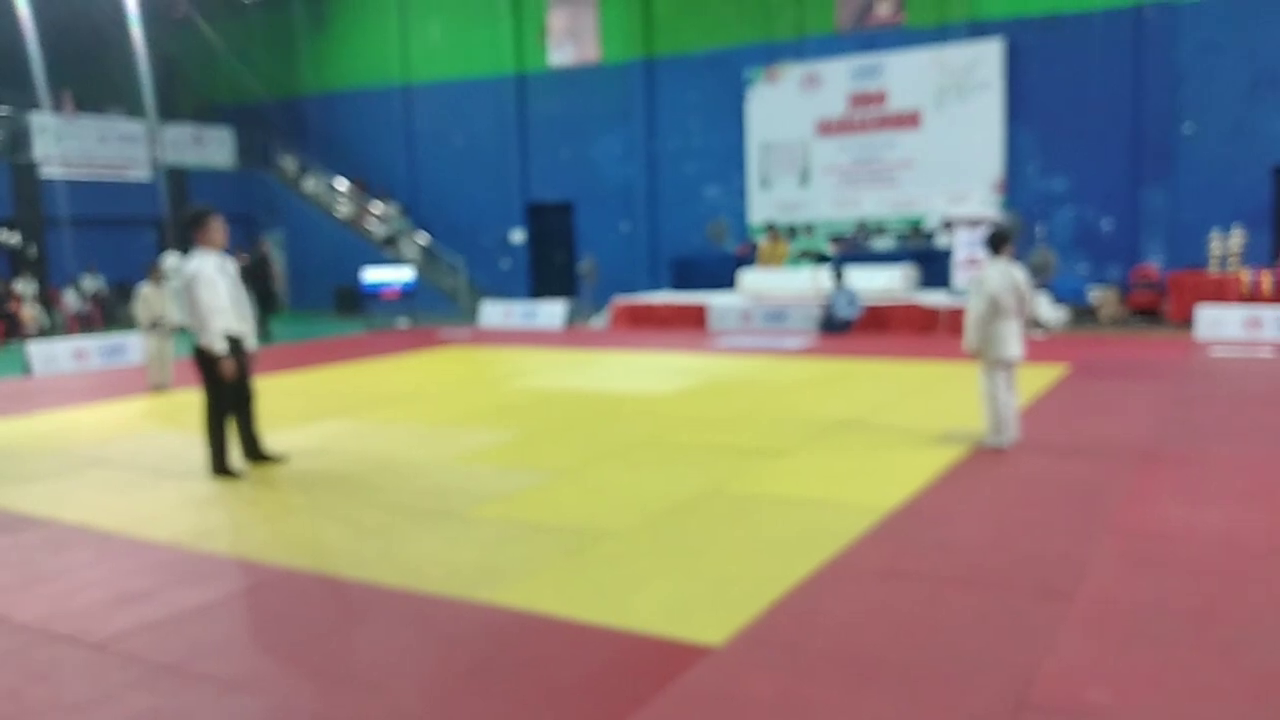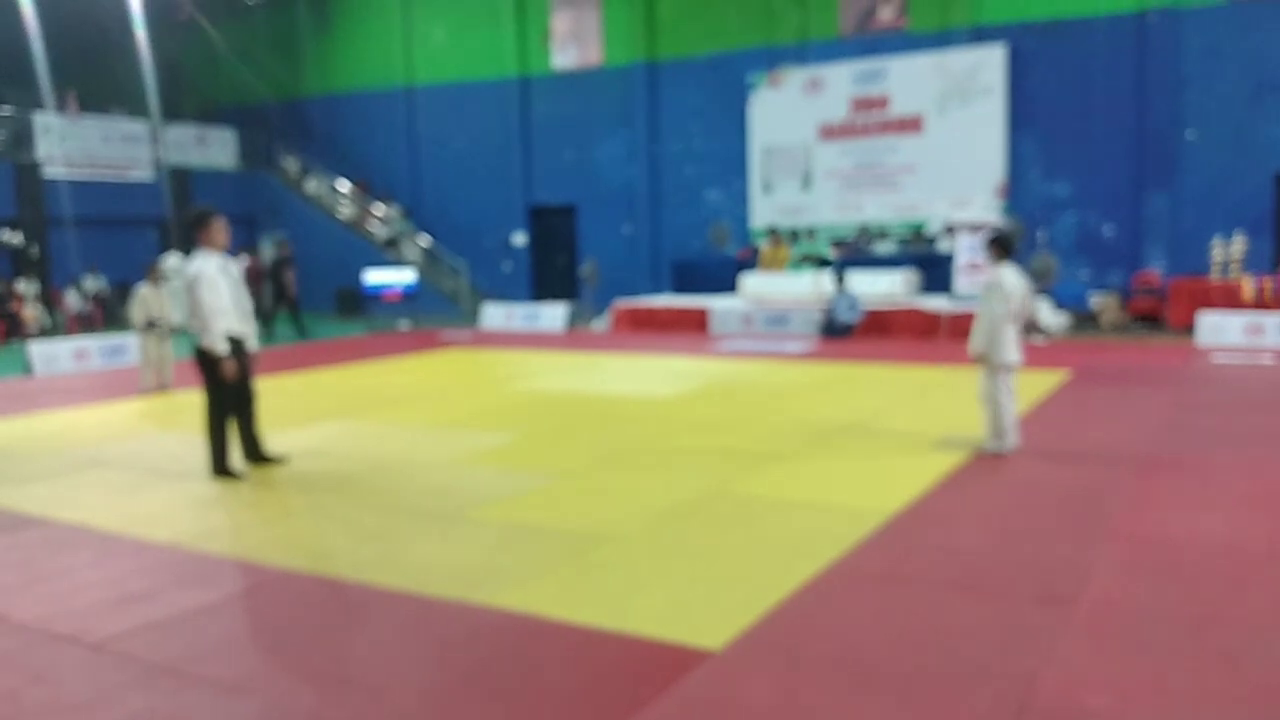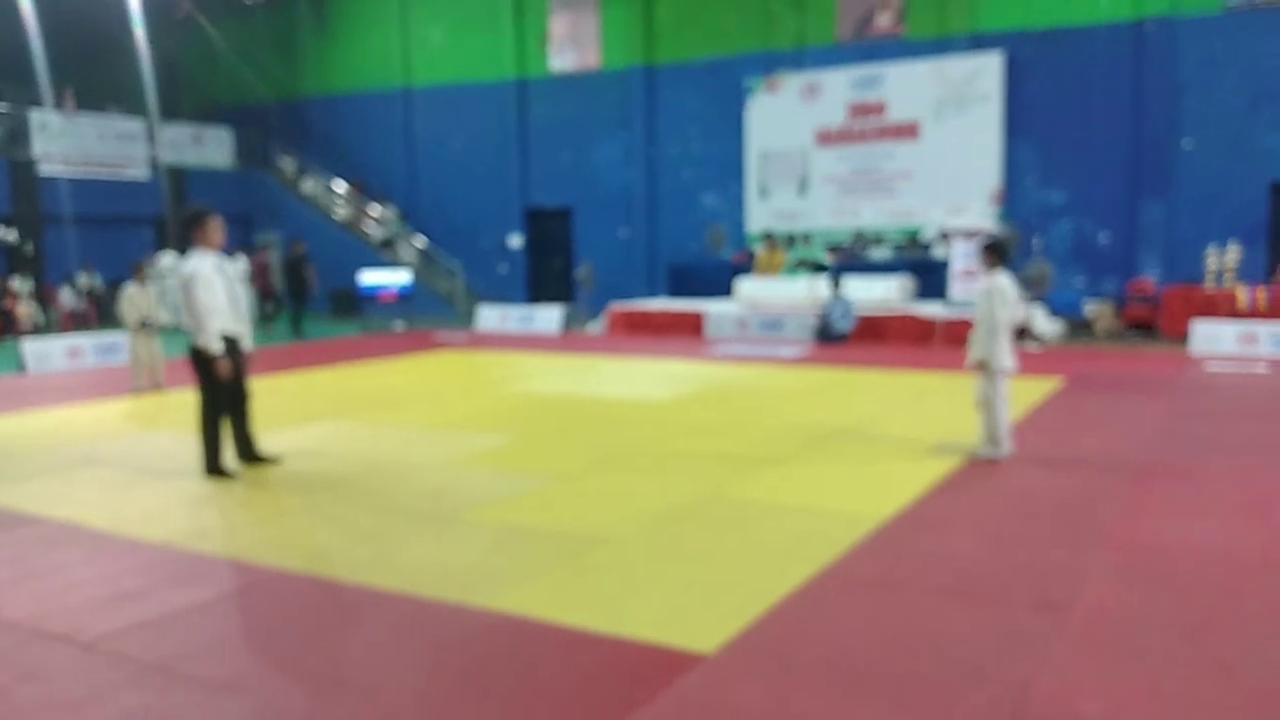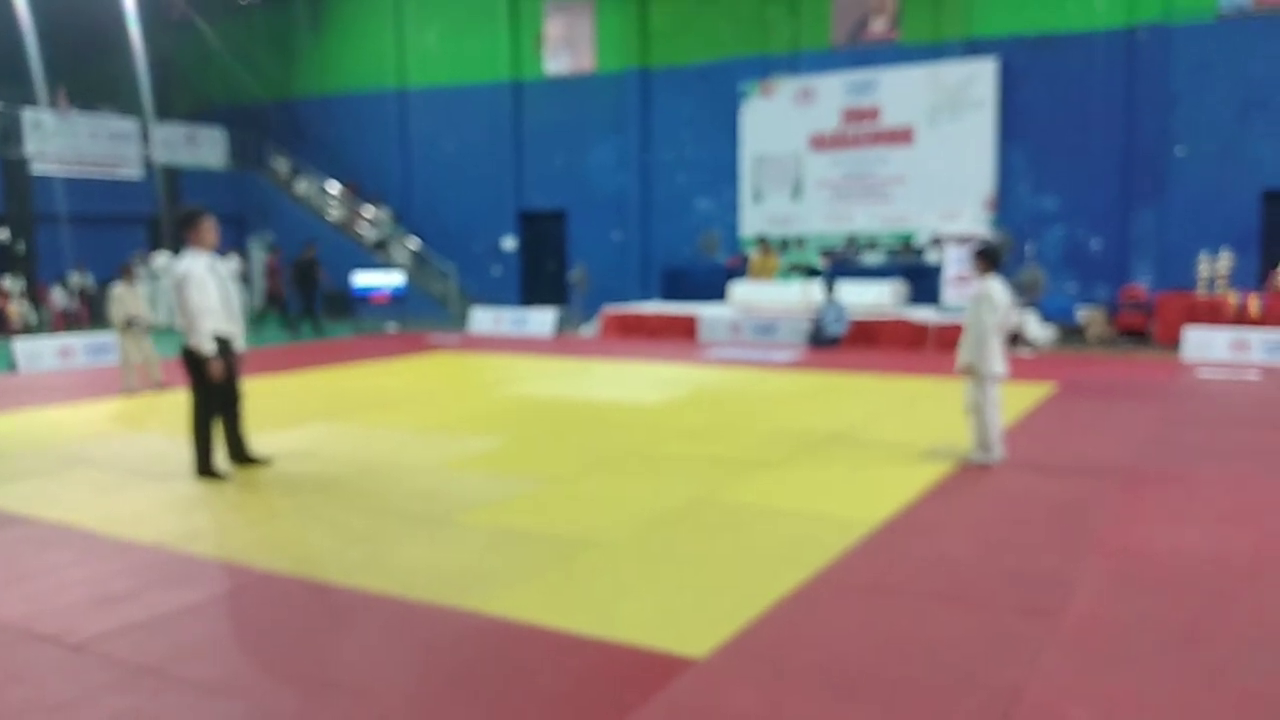
dt=0.3s
person 1, frame 1
left shoulder: (224, 262)
right shoulder: (198, 268)
right elbow: (207, 313)
left wrist: (248, 344)
right wrist: (222, 354)
left hip: (233, 343)
right hip: (216, 347)
left knee: (243, 400)
right knee: (220, 406)
left ankle: (253, 451)
right ankle: (220, 464)
person 1, frame 2
left shoulder: (226, 263)
right shoulder: (200, 268)
right elbow: (209, 314)
left wrist: (249, 345)
right wrist: (223, 355)
left hip: (235, 344)
right hip: (217, 348)
left knee: (244, 401)
right knee: (221, 407)
left ankle: (254, 452)
right ankle: (220, 465)
person 1, frame 3
left shoulder: (221, 262)
right shoulder: (197, 267)
right elbow: (204, 313)
left wrist: (244, 344)
right wrist: (217, 354)
left hip: (230, 343)
right hip: (212, 347)
left knee: (238, 400)
right knee: (215, 406)
left ankle: (247, 452)
right ankle: (213, 464)
person 1, frame 4
left shoulder: (214, 263)
right shoulder: (189, 268)
right elbow: (196, 314)
left wrist: (236, 345)
right wrist: (210, 355)
left hip: (223, 344)
right hip: (204, 348)
left knee: (230, 402)
right knee: (207, 407)
left ankle: (239, 453)
right ankle: (204, 465)
person 2, frame 1
left shoulder: (984, 276)
right shoulder: (1019, 272)
left elbow: (976, 312)
right elbow: (1026, 306)
left wrist: (971, 343)
left hip: (992, 340)
right hip: (1012, 338)
left knee: (995, 387)
right knee: (1007, 385)
left ankle: (1000, 436)
right ankle: (1011, 431)
person 2, frame 2
left shoulder: (995, 278)
right shoulder: (1018, 276)
left elbow: (988, 316)
right elbow: (1025, 311)
left wrist: (978, 347)
left hip: (994, 344)
right hip: (1010, 343)
left knee: (996, 393)
right knee: (1005, 391)
left ankle: (1000, 441)
right ankle: (1010, 437)
person 2, frame 3
left shoulder: (993, 285)
right shoulder: (1007, 282)
left elbow: (990, 324)
right elbow: (1015, 316)
left wrist: (980, 355)
left hip: (991, 352)
right hip: (1001, 350)
left knee: (992, 399)
right knee: (997, 398)
left ankle: (995, 447)
right ankle: (1002, 443)
person 2, frame 4
left shoulder: (983, 290)
right shoulder: (1001, 287)
left elbow: (978, 329)
right elbow: (1008, 321)
left wrist: (967, 360)
left hip: (981, 357)
right hip: (993, 356)
left knee: (982, 404)
right knee: (989, 403)
left ankle: (987, 453)
right ankle: (994, 449)
